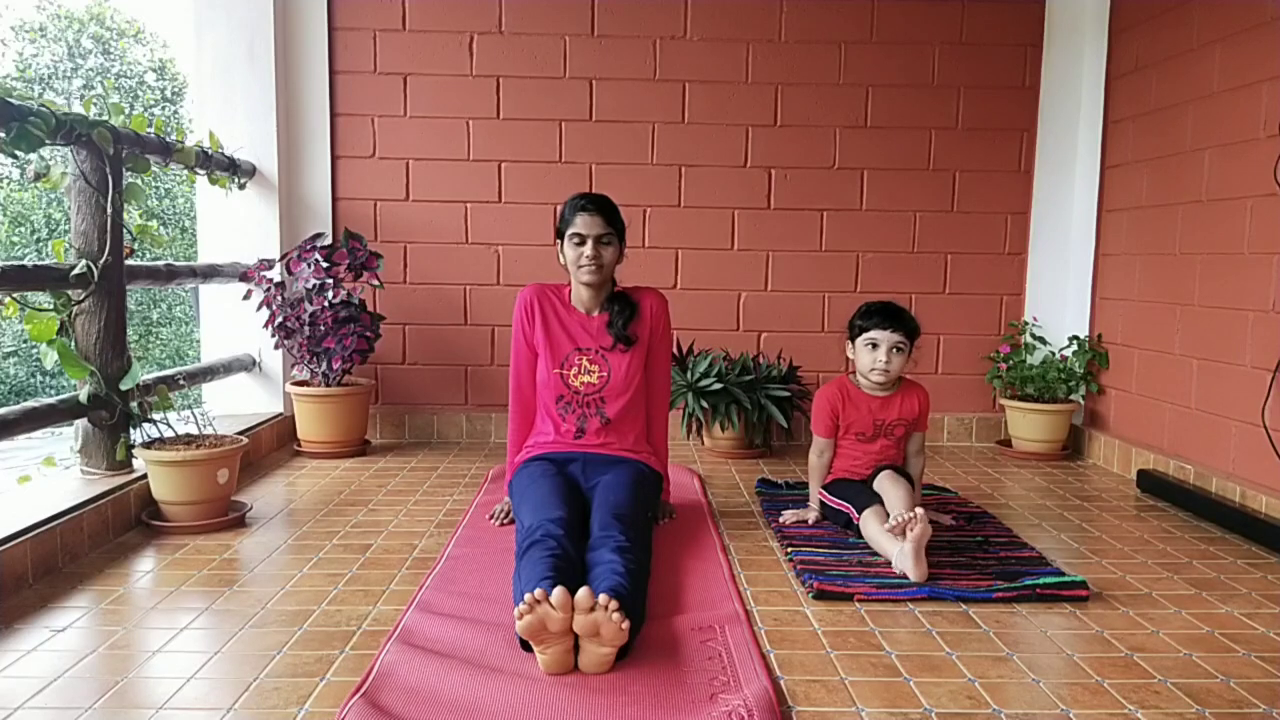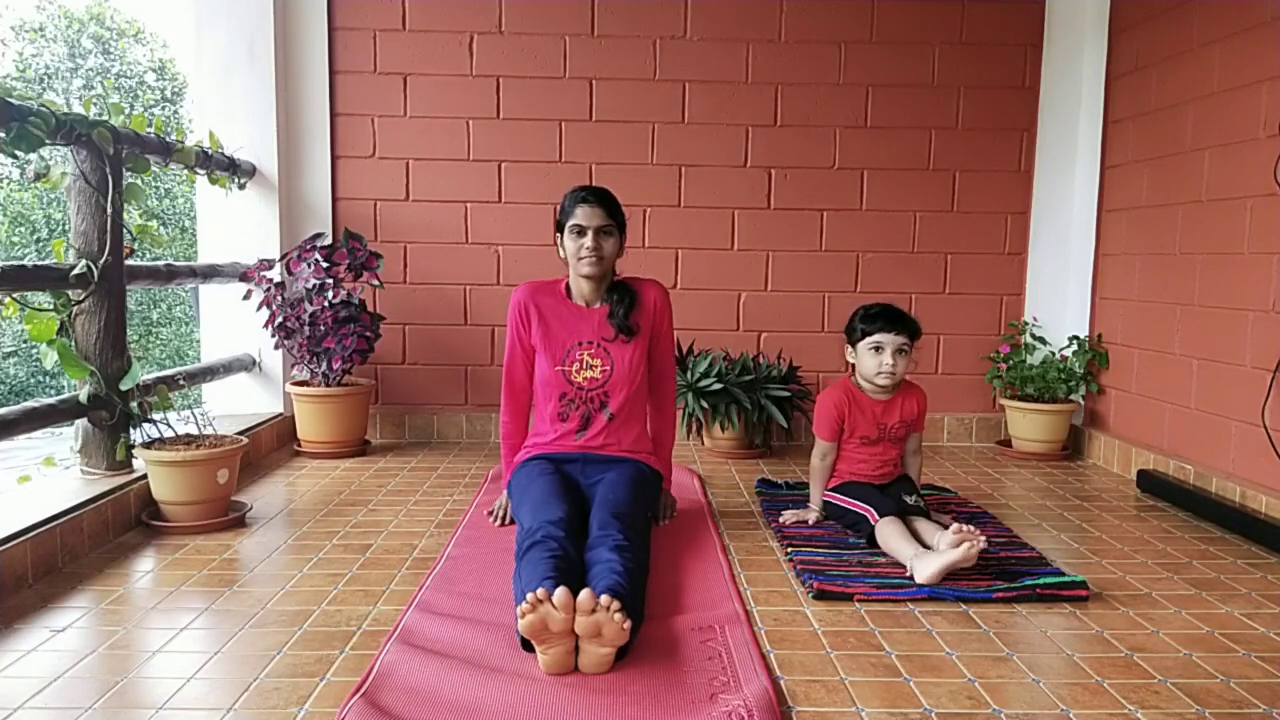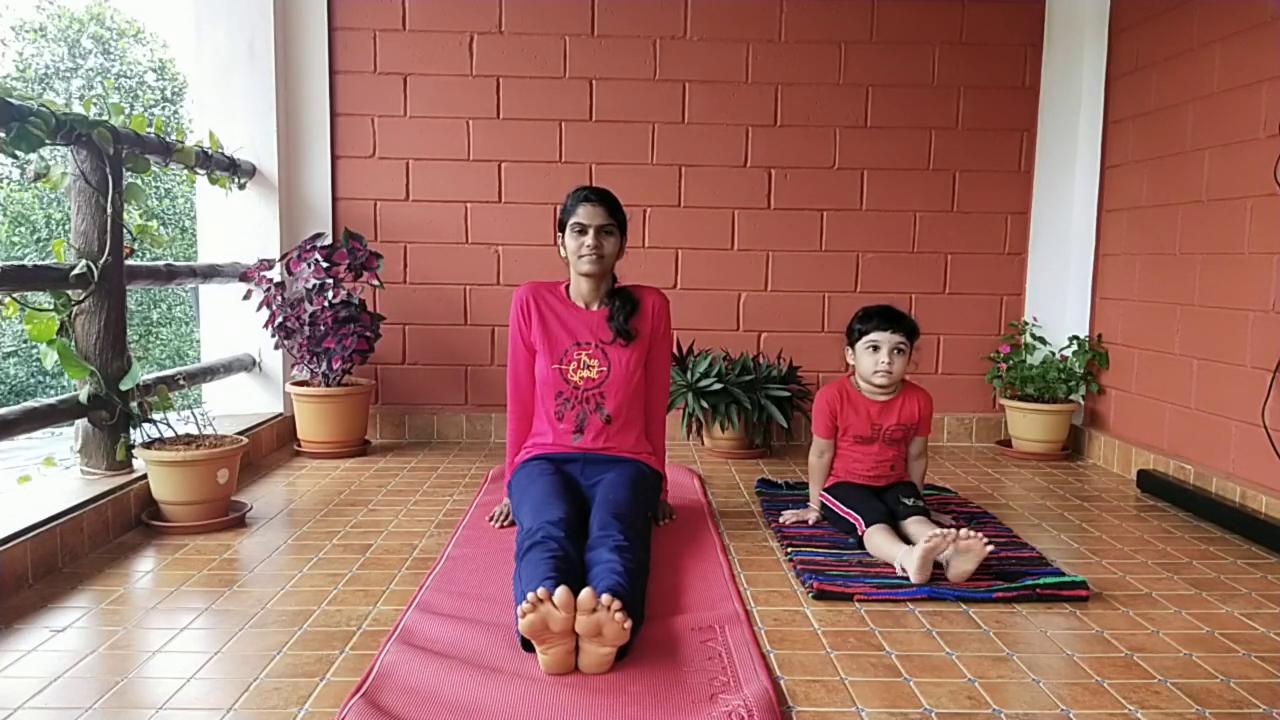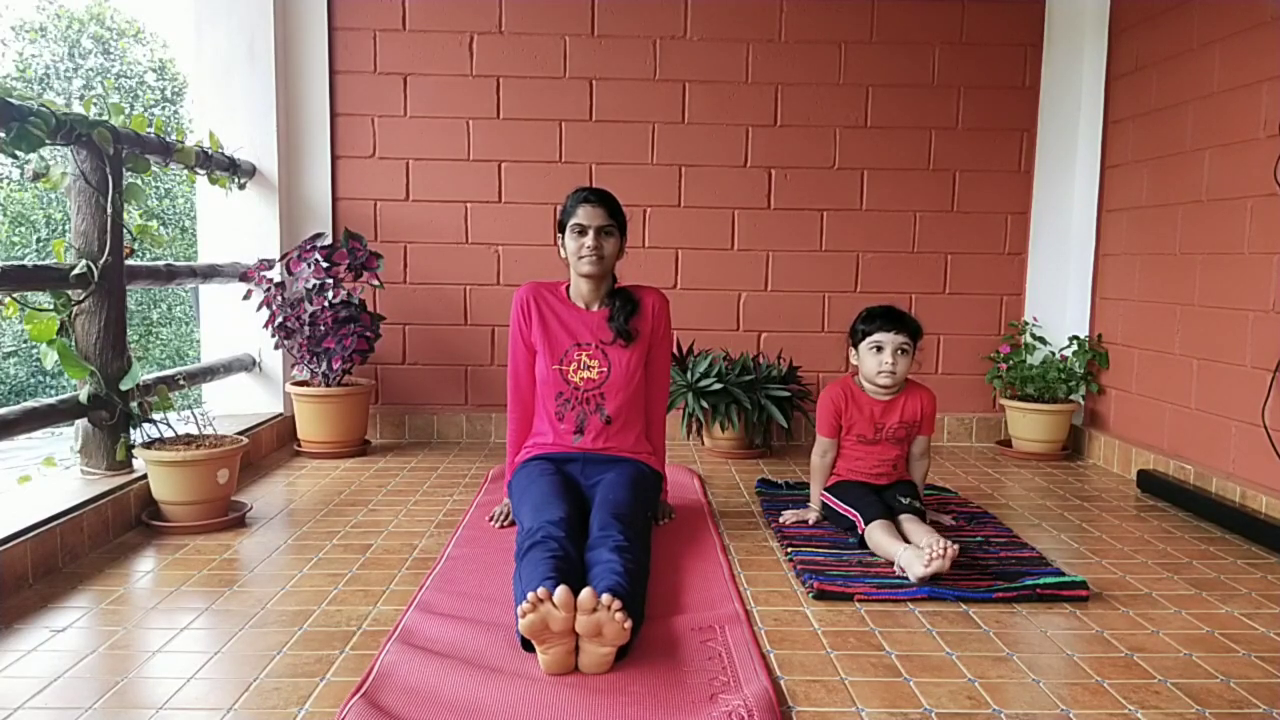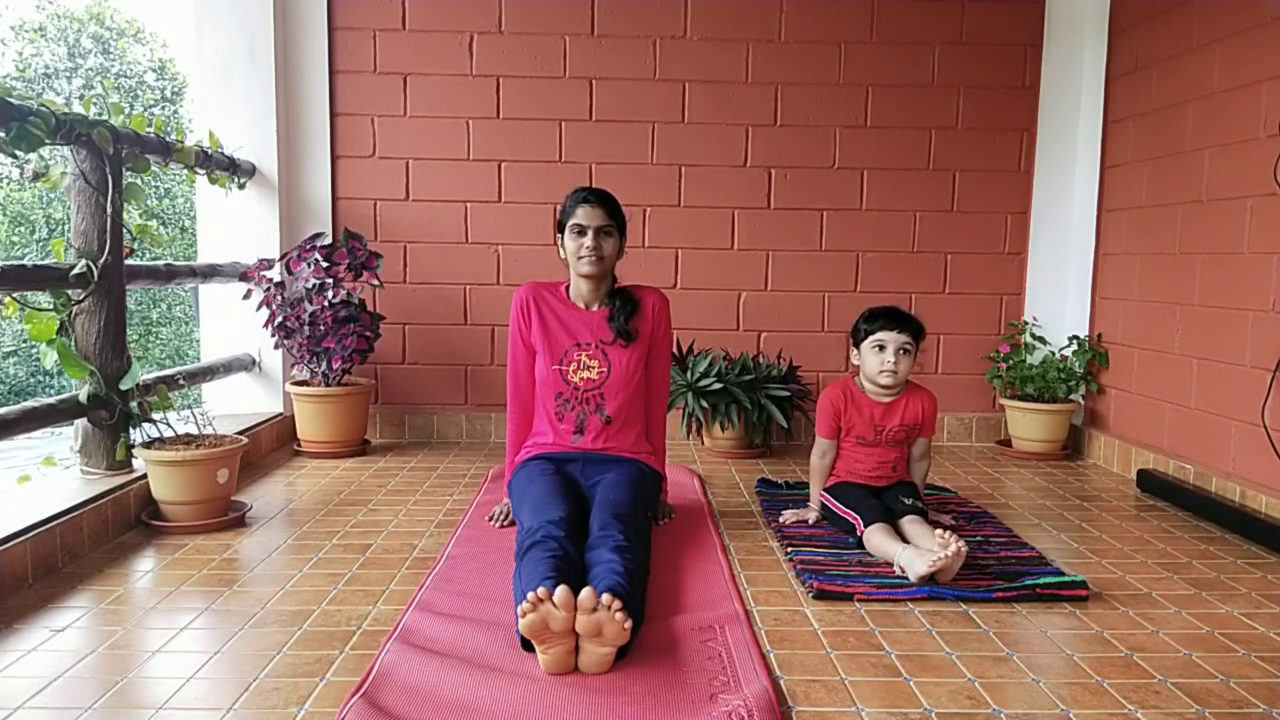
dt=1s
person 1, frame 1
left shoulder: (649, 307)
right shoulder: (534, 303)
left elbow: (658, 403)
right elbow: (522, 401)
left wrist: (659, 487)
right wrist: (515, 481)
left hip: (624, 462)
right hip: (547, 459)
left knee: (615, 532)
right knee: (547, 528)
left ankle: (607, 624)
right ankle: (549, 625)
person 1, frame 2
left shoulder: (650, 299)
right shoulder: (530, 301)
left elbow: (662, 395)
right elbow: (515, 398)
left wrist: (661, 479)
right wrist: (510, 481)
left hip: (624, 462)
right hip: (546, 460)
left knee: (614, 532)
right knee: (548, 528)
left ankle: (605, 624)
right ankle: (549, 626)
person 1, frame 3
left shoulder: (649, 305)
right shoulder: (531, 301)
left elbow: (655, 403)
right elbow: (520, 401)
left wrist: (656, 485)
right wrist: (514, 481)
left hip: (623, 463)
right hip: (546, 460)
left knee: (613, 531)
right knee: (548, 527)
left ankle: (606, 623)
right ankle: (546, 624)
person 1, frame 4
left shoulder: (650, 306)
right shoulder: (532, 301)
left elbow: (656, 404)
right elbow: (520, 401)
left wrist: (655, 485)
right wrist: (514, 485)
left hip: (623, 463)
right hip: (546, 460)
left knee: (614, 531)
right knee: (548, 528)
left ankle: (606, 626)
right ankle: (548, 627)
person 1, frame 5
left shoulder: (650, 306)
right shoulder: (531, 301)
left elbow: (656, 404)
right elbow: (520, 402)
left wrist: (656, 485)
right wrist: (514, 485)
left hip: (623, 463)
right hip: (546, 460)
left knee: (614, 531)
right knee: (548, 528)
left ankle: (608, 625)
right ankle: (549, 626)
person 2, frame 1
left shoulder: (916, 396)
right shoulder: (832, 395)
left elbow: (915, 453)
right elbow: (820, 453)
left wrist: (914, 504)
right wrist: (815, 505)
left hip: (890, 483)
right hip: (842, 485)
left knee: (889, 476)
right knee: (871, 506)
left ankle: (906, 525)
right ankle: (903, 555)
person 2, frame 2
left shoulder: (915, 396)
right shoulder: (835, 398)
left elbow: (912, 453)
right elbow: (823, 456)
left wrist: (913, 497)
right wrist: (816, 506)
left hip: (892, 482)
right hip: (845, 486)
left knee: (914, 515)
right knee: (884, 513)
left ankle: (947, 545)
right ankle: (920, 560)
person 2, frame 3
left shoulder: (918, 400)
right shoulder: (832, 396)
left elbow: (916, 456)
right elbow: (821, 454)
left wrist: (913, 499)
right wrist: (815, 504)
left hip: (893, 485)
right hip: (845, 485)
left knee: (916, 518)
right knee: (875, 521)
left ankle: (952, 557)
right ankle: (907, 559)
person 2, frame 4
left shoulder: (922, 398)
right shoulder: (836, 395)
left elbow: (919, 456)
right elbow: (824, 454)
left wrist: (916, 500)
right wrist: (815, 505)
left hip: (896, 484)
right hip: (846, 484)
left knee: (909, 516)
right knee: (875, 517)
left ankle: (936, 549)
right ankle: (908, 557)
person 2, frame 5
left shoulder: (923, 401)
right shoulder: (836, 397)
left elbow: (919, 458)
right elbow: (823, 455)
left wrist: (916, 500)
right wrist: (815, 505)
left hip: (896, 485)
right hip: (845, 485)
left knee: (912, 517)
right knee: (873, 519)
left ankle: (940, 554)
right ankle: (907, 557)
